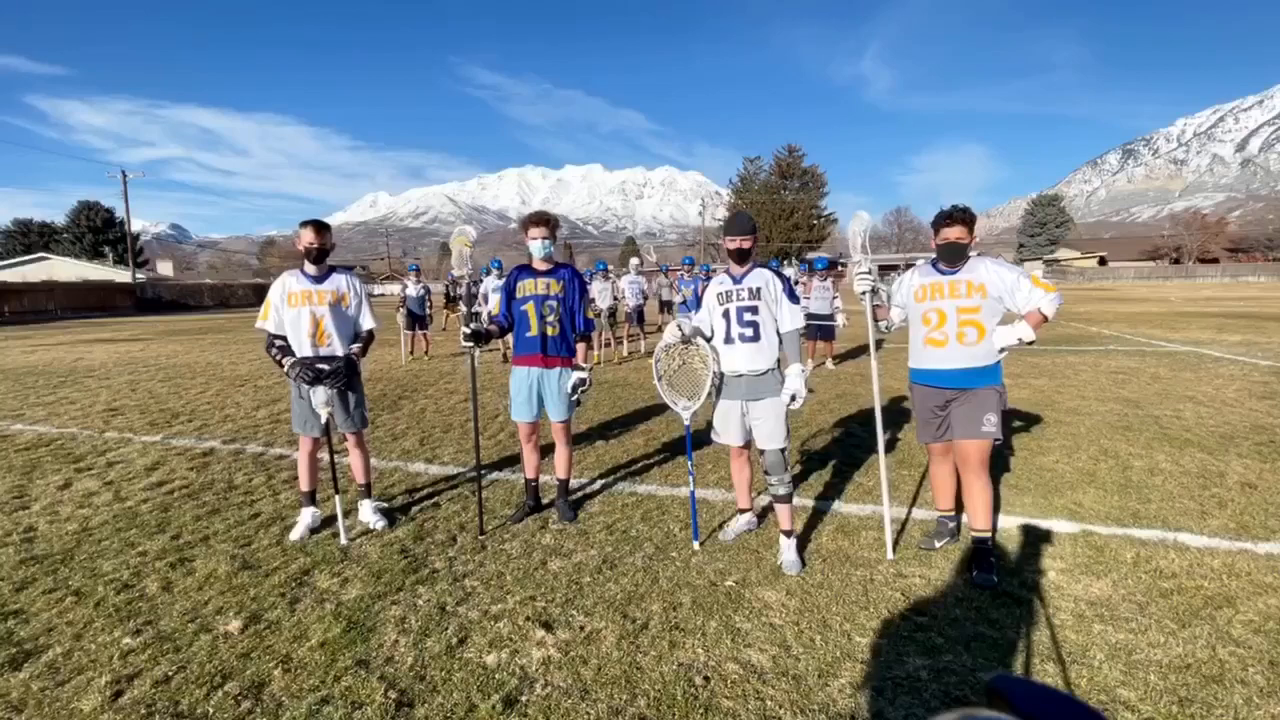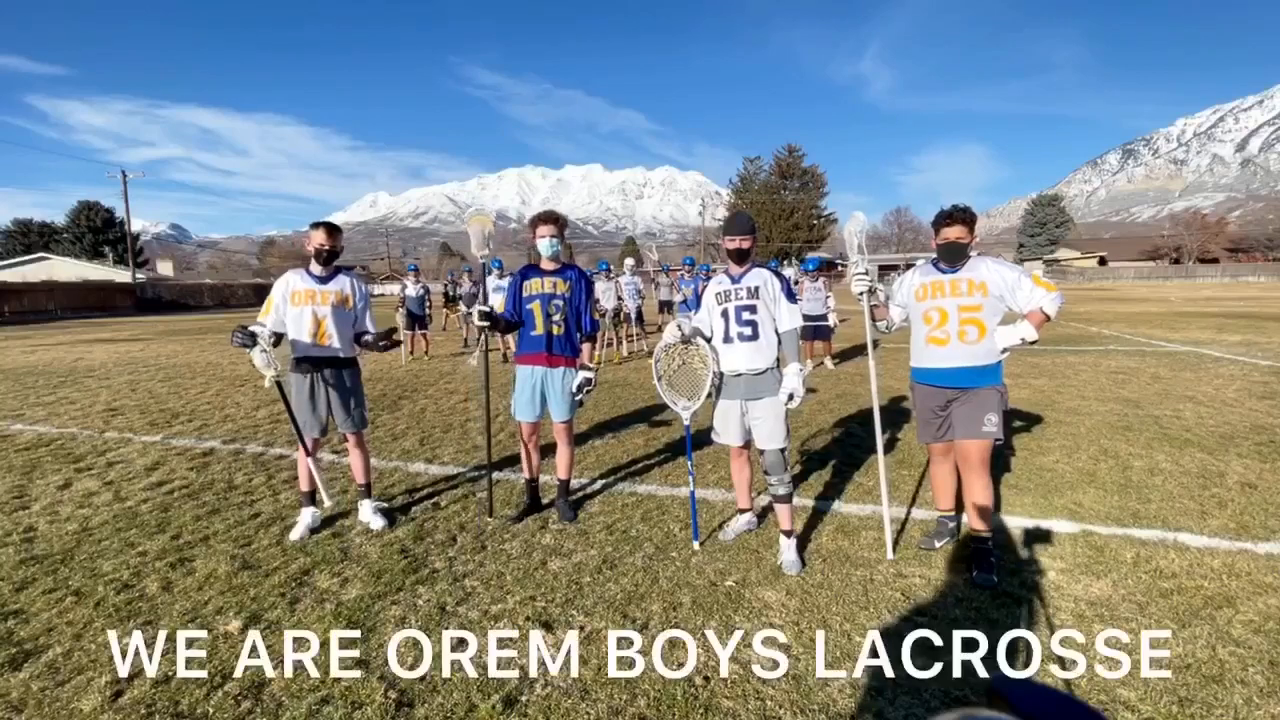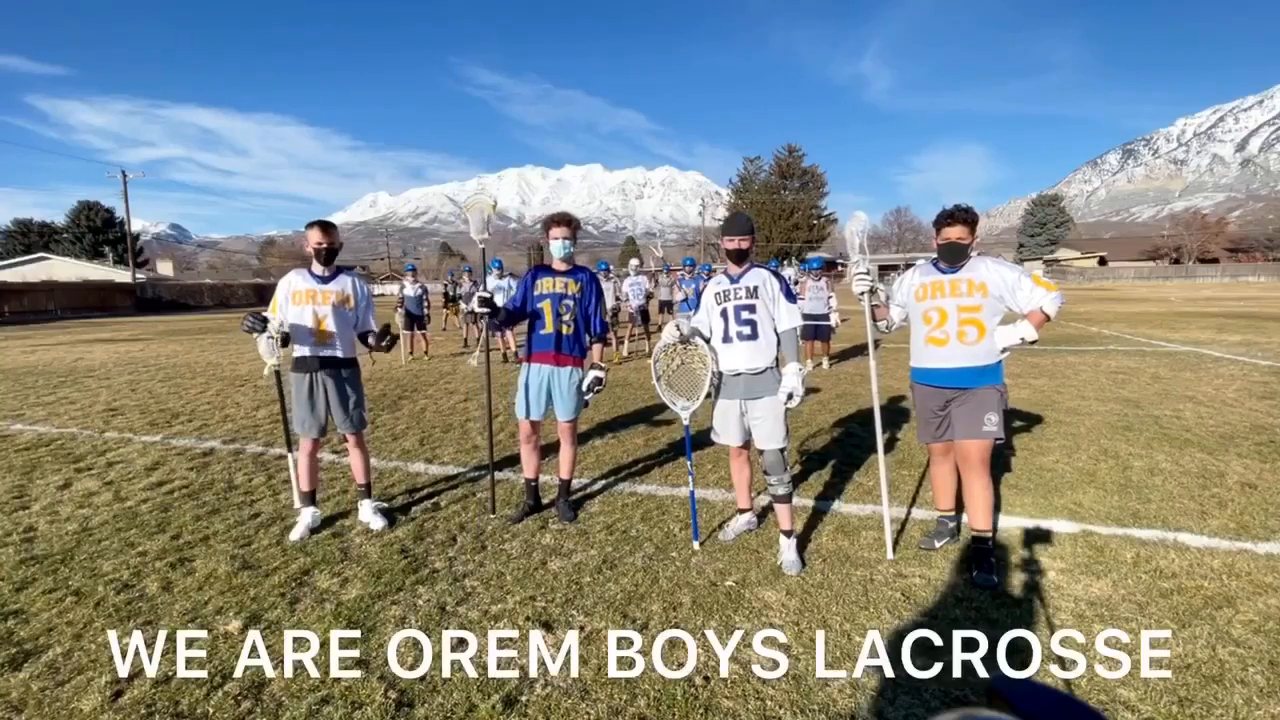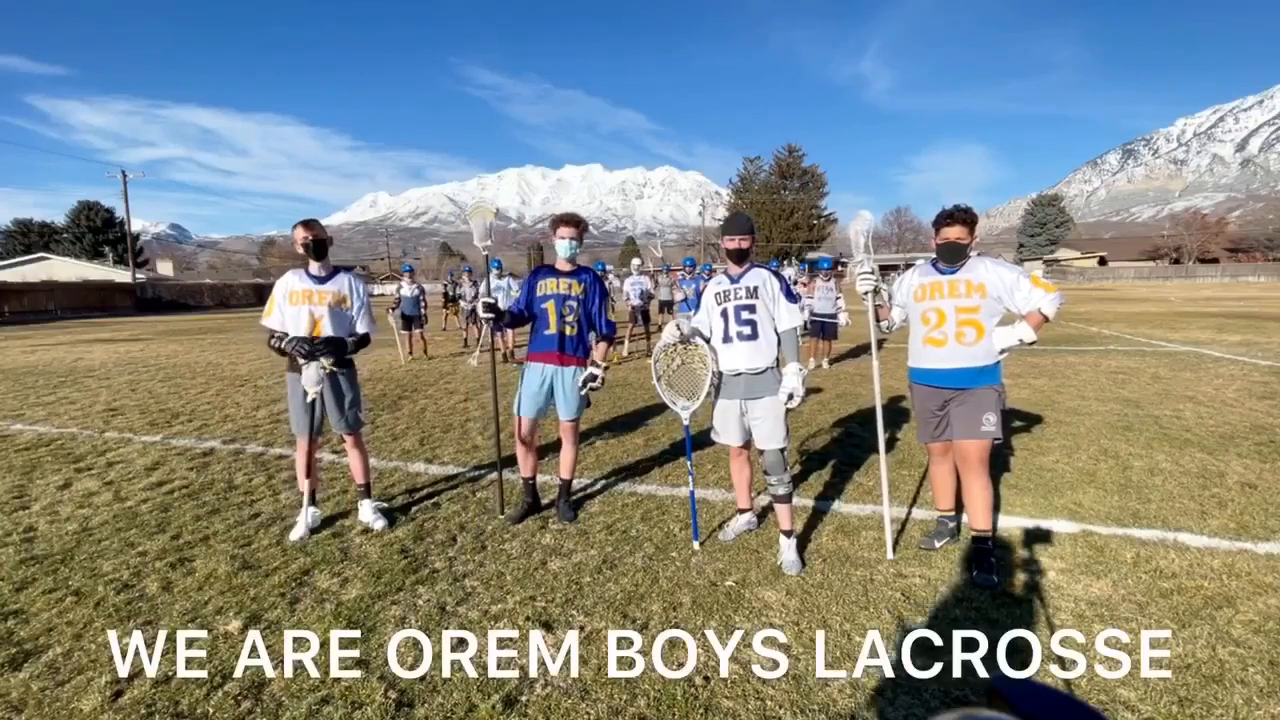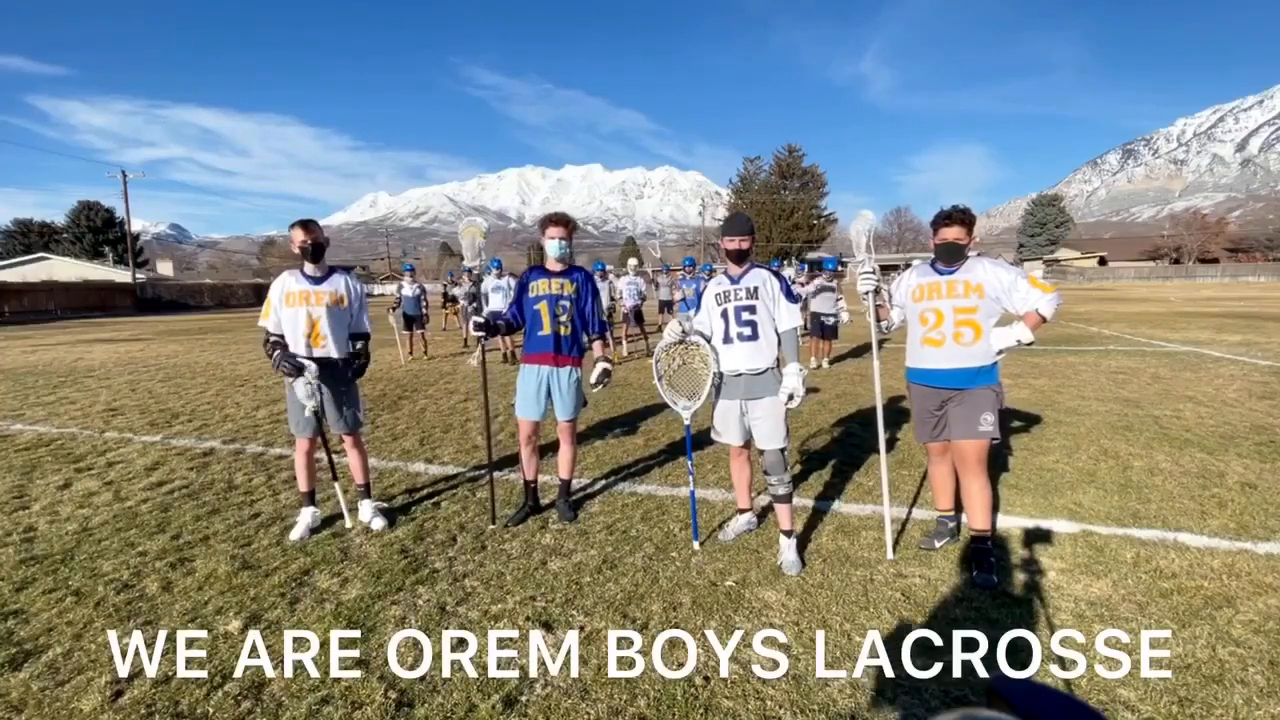
dt=0.5s
person 1, frame 1
left shoulder: (994, 273)
right shoulder: (913, 279)
left elbow: (1046, 297)
right elbow: (887, 320)
left wrist: (1015, 334)
right wrist: (872, 296)
left hip: (978, 383)
right hip: (927, 383)
left knee: (973, 463)
right knee: (939, 453)
left ankle: (982, 548)
right ankle: (946, 523)
person 1, frame 2
left shoulder: (995, 272)
right shoulder: (914, 279)
left elbow: (1048, 297)
right elbow: (887, 319)
left wrist: (1018, 333)
right wrist: (870, 297)
left hip: (979, 383)
right hip: (929, 383)
left knee: (975, 462)
right knee: (940, 453)
left ankle: (983, 547)
right ankle: (947, 523)
person 1, frame 3
left shoulder: (995, 272)
right shoulder: (914, 278)
left elbow: (1048, 296)
right elbow: (888, 319)
left wrist: (1018, 333)
right wrist: (871, 296)
left hip: (979, 383)
right hip: (929, 383)
left knee: (974, 462)
right knee: (940, 453)
left ankle: (983, 547)
right ankle: (947, 523)
person 1, frame 4
left shoulder: (995, 273)
right shoulder: (913, 278)
left elbow: (1048, 297)
right elbow: (889, 319)
left wrist: (1018, 334)
right wrist: (874, 295)
left hip: (978, 383)
right hip: (927, 383)
left knee: (973, 462)
right knee: (939, 453)
left ankle: (983, 547)
right ankle: (947, 523)
person 1, frame 5
left shoulder: (993, 273)
right shoulder: (912, 278)
left elbow: (1046, 297)
right elbow: (887, 319)
left wrist: (1015, 335)
right wrist: (873, 295)
left hip: (975, 383)
right hip: (925, 383)
left knee: (971, 462)
right knee: (938, 453)
left ankle: (982, 547)
right ankle: (947, 523)
person 2, frame 1
left shoulder: (772, 280)
right shoulder: (714, 286)
left elbow: (789, 328)
right elbow: (705, 327)
left wrist: (795, 371)
right wrist: (684, 329)
left hip: (766, 382)
right hip: (729, 383)
left knee: (774, 459)
right knee: (737, 450)
left ankle: (787, 539)
right ankle: (745, 514)
person 2, frame 2
left shoulder: (771, 279)
right shoulder: (713, 287)
left elbow: (789, 328)
right elbow: (705, 329)
left wrist: (794, 371)
right wrist: (684, 329)
left hip: (766, 381)
right hip: (728, 383)
left knee: (774, 459)
right knee: (736, 451)
left ankle: (787, 539)
right ankle: (745, 514)
person 2, frame 3
left shoulder: (769, 279)
right shoulder: (712, 287)
left elbow: (787, 327)
right elbow: (703, 329)
left wrist: (793, 370)
right wrist: (682, 328)
left hip: (764, 381)
right hip: (727, 382)
left knee: (773, 459)
right knee: (737, 450)
left ankle: (787, 539)
right ankle: (745, 514)
person 2, frame 4
left shoulder: (770, 279)
right shoulder: (712, 288)
left elbow: (787, 327)
right elbow: (704, 330)
left wrist: (793, 369)
right wrist: (683, 329)
left hip: (765, 381)
right hip: (727, 383)
left knee: (774, 459)
right knee: (737, 450)
left ankle: (787, 539)
right ankle: (745, 514)
person 2, frame 5
left shoulder: (770, 279)
right shoulder: (712, 288)
left elbow: (788, 328)
right elbow: (704, 331)
left wrist: (793, 371)
right wrist: (683, 329)
left hip: (765, 381)
right hip: (727, 383)
left knee: (774, 459)
right knee: (737, 450)
left ankle: (787, 539)
right ankle: (745, 514)
person 3, frame 1
left shoulder: (348, 282)
right shoulder: (285, 284)
left elbow: (366, 331)
right elbow: (273, 339)
left wrist: (350, 360)
right wrist: (292, 366)
left hip: (342, 371)
right hip: (306, 374)
left knee: (355, 438)
right knee: (308, 442)
left ankle: (366, 504)
right ankle: (308, 511)
person 3, frame 2
left shoulder: (353, 284)
right shoulder: (288, 282)
left elbow: (360, 334)
right elbow: (273, 332)
left wrist: (376, 341)
right wrist: (252, 337)
left hip: (344, 369)
right hip: (305, 371)
left knee: (355, 438)
right knee: (308, 442)
left ankle: (366, 504)
right ankle: (308, 511)
person 3, frame 3
left shoulder: (354, 284)
right shoulder: (291, 282)
left elbow: (365, 331)
right elbow: (281, 335)
left wrist: (380, 340)
right wrist: (262, 328)
left hip: (344, 369)
right hip: (306, 370)
left knee: (355, 437)
right knee: (308, 442)
left ankle: (366, 504)
right ankle: (308, 511)
person 3, frame 4
left shoulder: (351, 283)
right shoulder: (287, 283)
left elbow: (364, 335)
right elbow: (273, 336)
left wrist: (338, 346)
right wrist: (290, 346)
left hip: (340, 370)
right hip: (301, 372)
left knee: (352, 437)
right knee: (305, 442)
left ankle: (366, 504)
right ankle: (309, 511)
person 3, frame 5
left shoulder: (348, 284)
right shoulder: (283, 284)
left elbow: (361, 332)
right elbow: (271, 336)
left wrist: (360, 356)
right wrist: (280, 357)
left hip: (339, 371)
right hip: (300, 374)
left knee: (351, 438)
right knee: (304, 442)
left ankle: (366, 504)
right ankle: (308, 511)
person 4, frame 1
left shoulder: (569, 276)
right shoulder: (516, 277)
left elbow: (582, 327)
right elbow: (504, 321)
left wrist: (582, 367)
right wrist: (484, 333)
left hip: (560, 366)
right hip: (524, 365)
left knee: (561, 432)
right knee: (527, 434)
left ankle: (562, 497)
right ankle: (532, 498)
person 4, frame 2
left shoulder: (575, 276)
right shoulder: (523, 276)
left elbow: (588, 327)
right elbow: (511, 320)
left wrist: (587, 367)
right wrist: (492, 320)
left hip: (563, 365)
right hip: (528, 364)
left knee: (563, 432)
right knee: (527, 433)
left ankle: (563, 497)
right ankle: (531, 498)
person 4, frame 3
left shoulder: (586, 278)
right shoulder: (534, 276)
left elbow: (597, 328)
right elbow: (514, 313)
left wrist: (597, 366)
right wrist: (494, 311)
left hip: (570, 365)
right hip: (535, 363)
left knee: (567, 431)
right knee: (528, 432)
left ankle: (563, 497)
right ankle: (531, 498)
person 4, frame 4
left shoulder: (589, 279)
right shoulder: (538, 275)
left elbow: (603, 327)
right elbow: (521, 315)
left wrist: (598, 365)
right wrist: (499, 314)
left hip: (573, 365)
right hip: (537, 362)
left knee: (569, 432)
right knee: (523, 432)
left ankle: (564, 497)
right ankle: (530, 497)
person 4, frame 5
left shoulder: (581, 278)
right shoulder: (529, 277)
left elbow: (595, 325)
right elbow: (515, 319)
left wrist: (602, 360)
right wrist: (491, 327)
left hip: (568, 365)
right hip: (532, 364)
left knee: (567, 432)
right knee: (527, 435)
left ankle: (564, 497)
right ankle: (530, 499)
